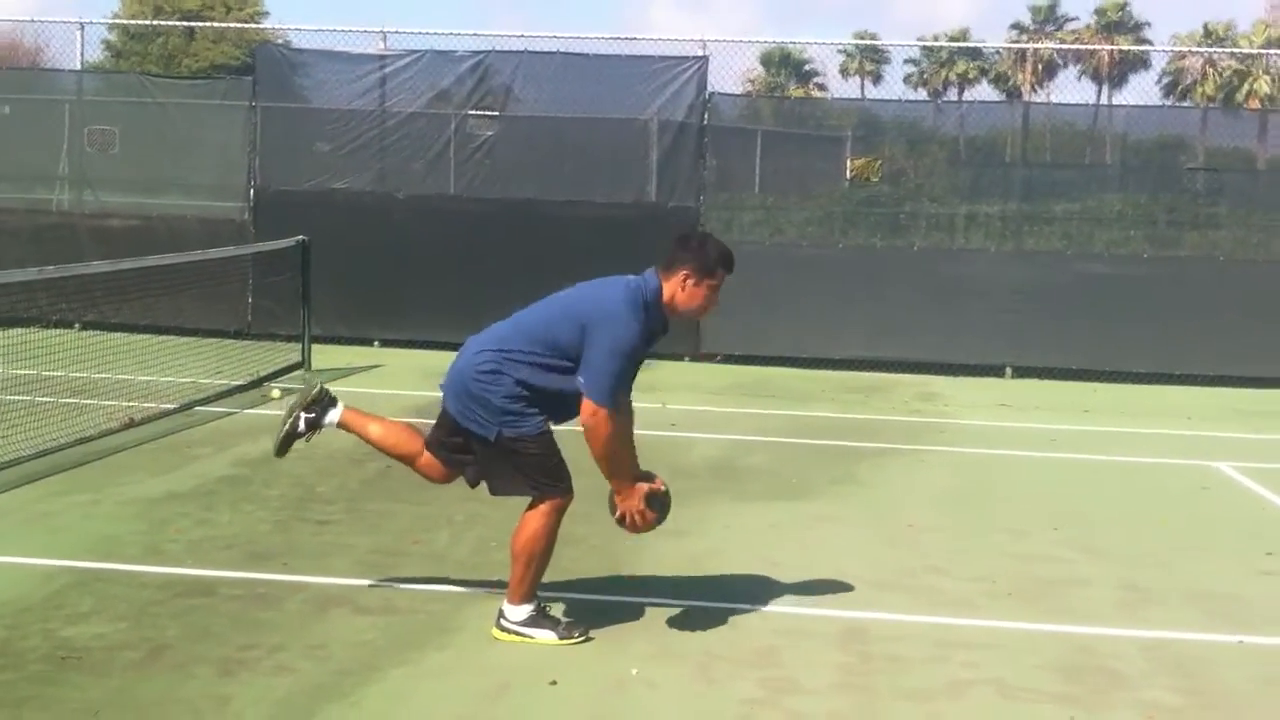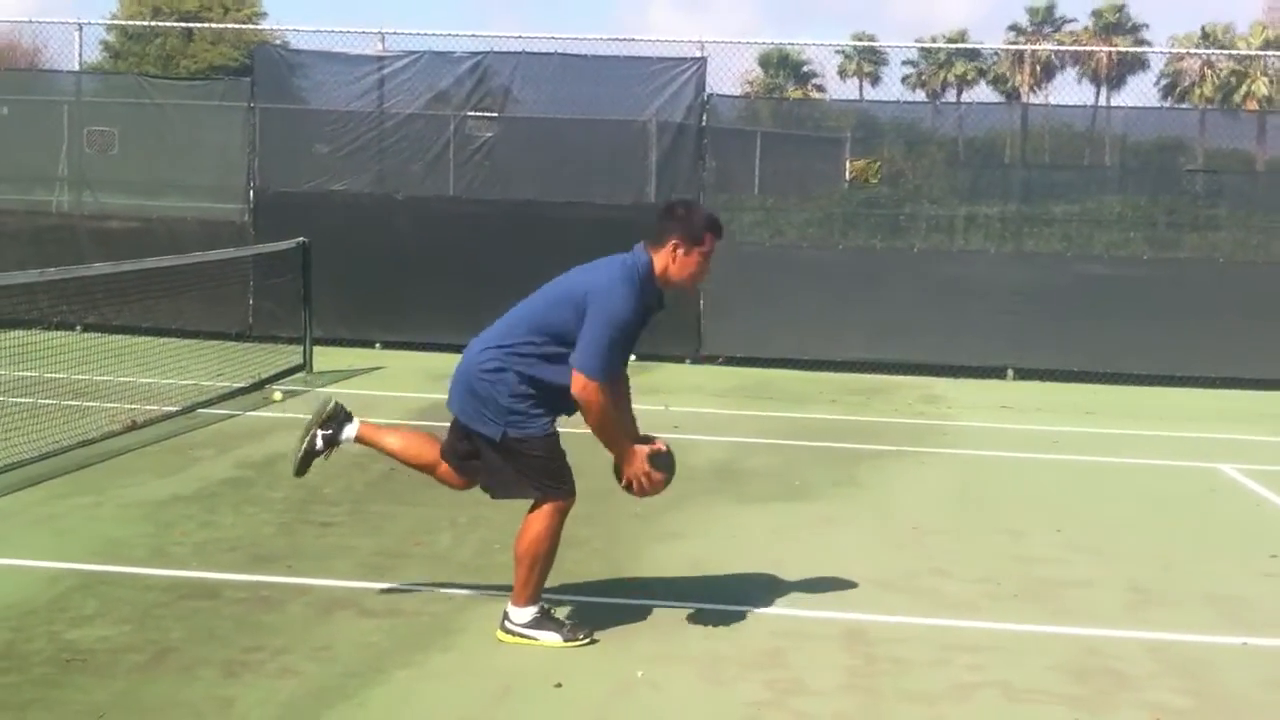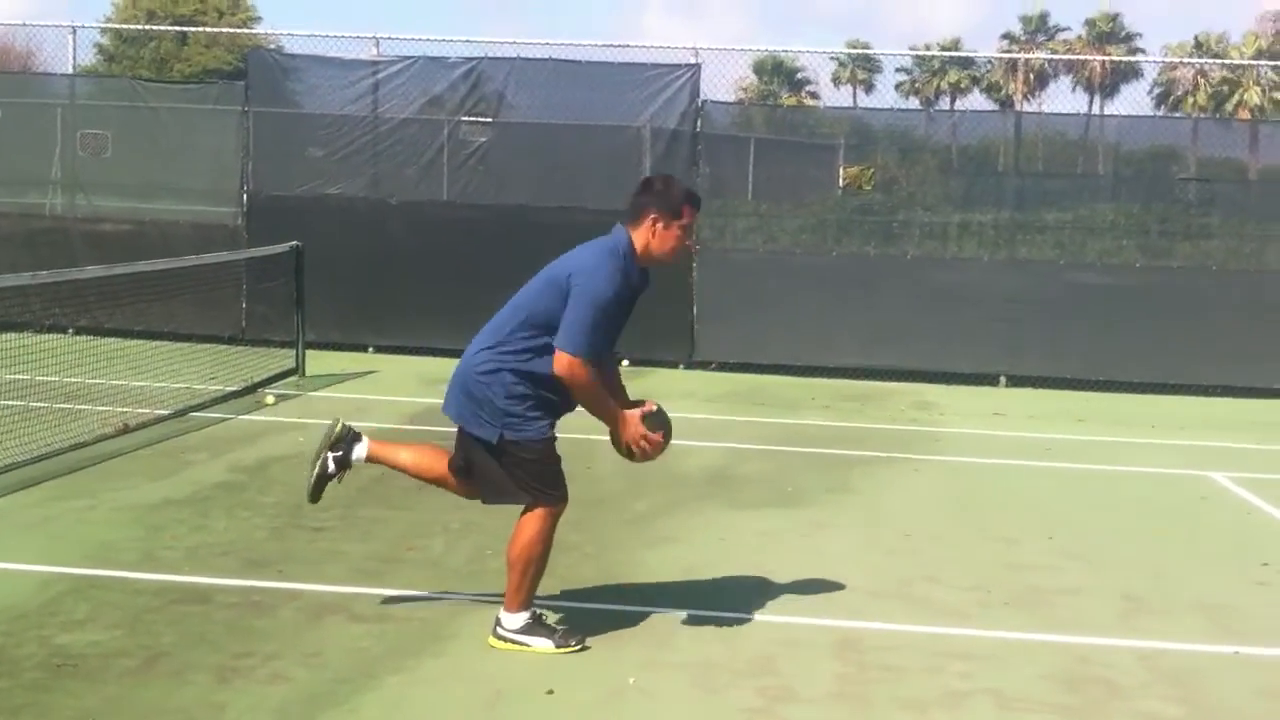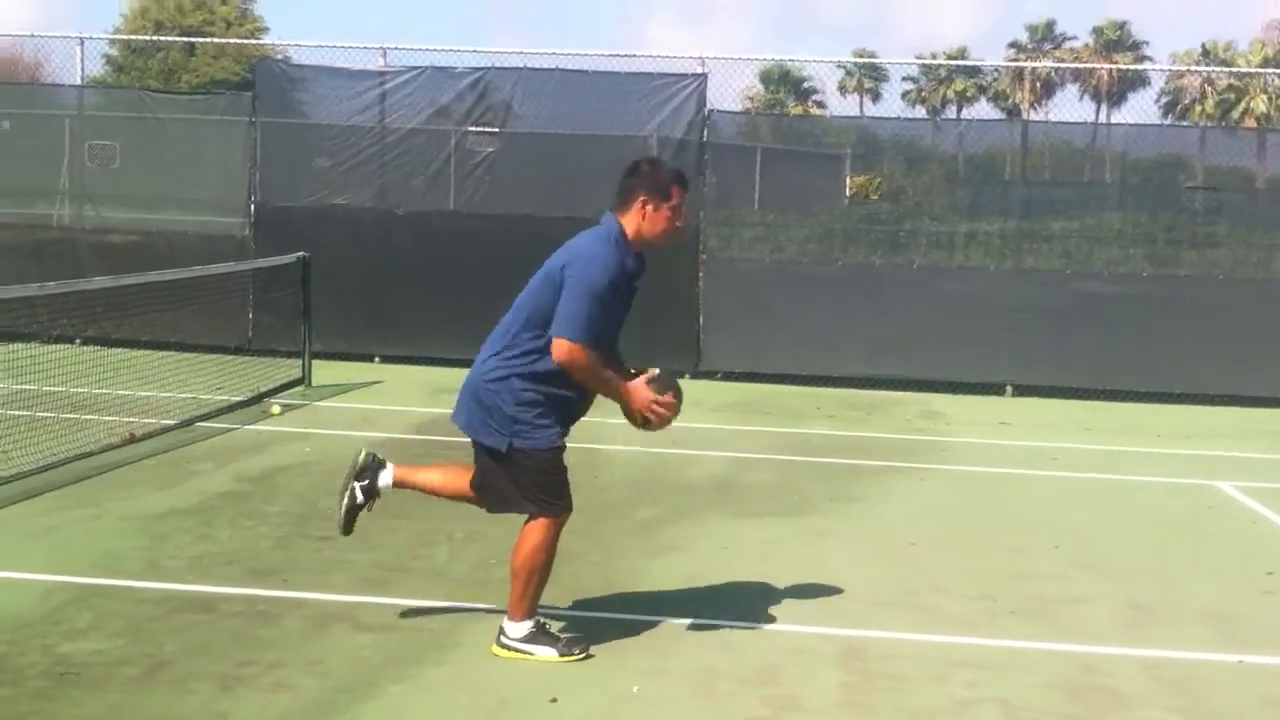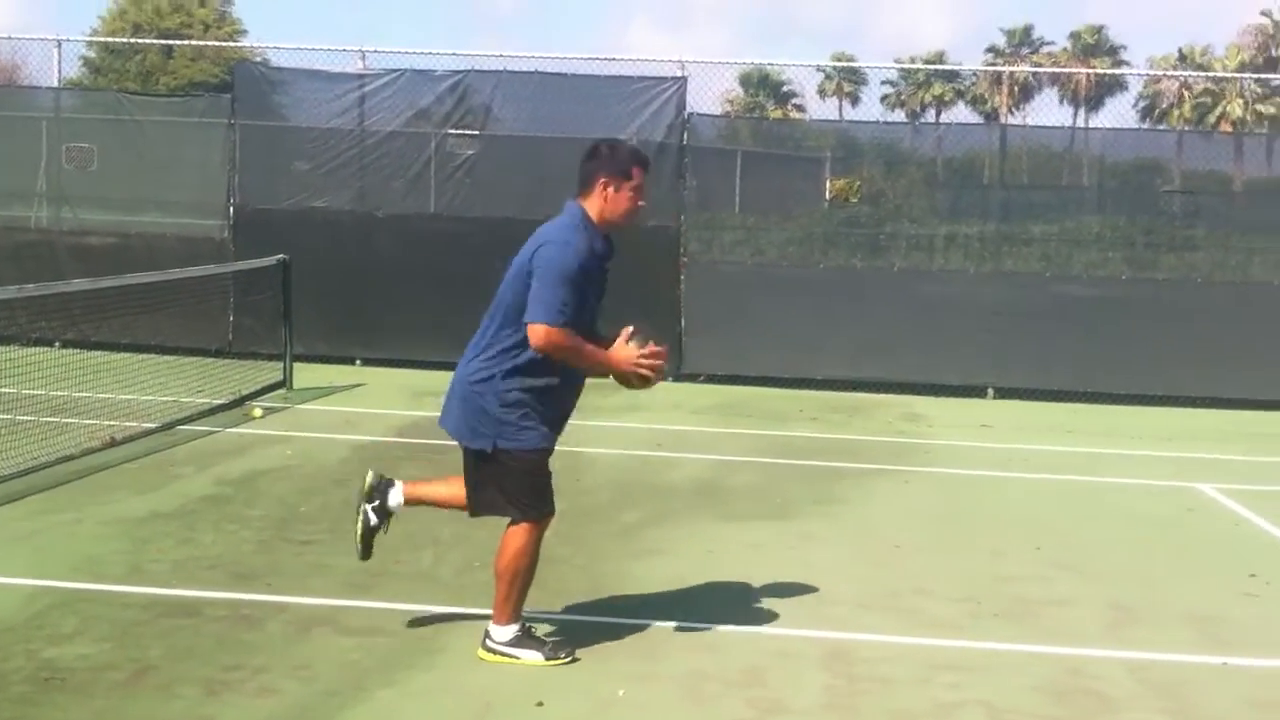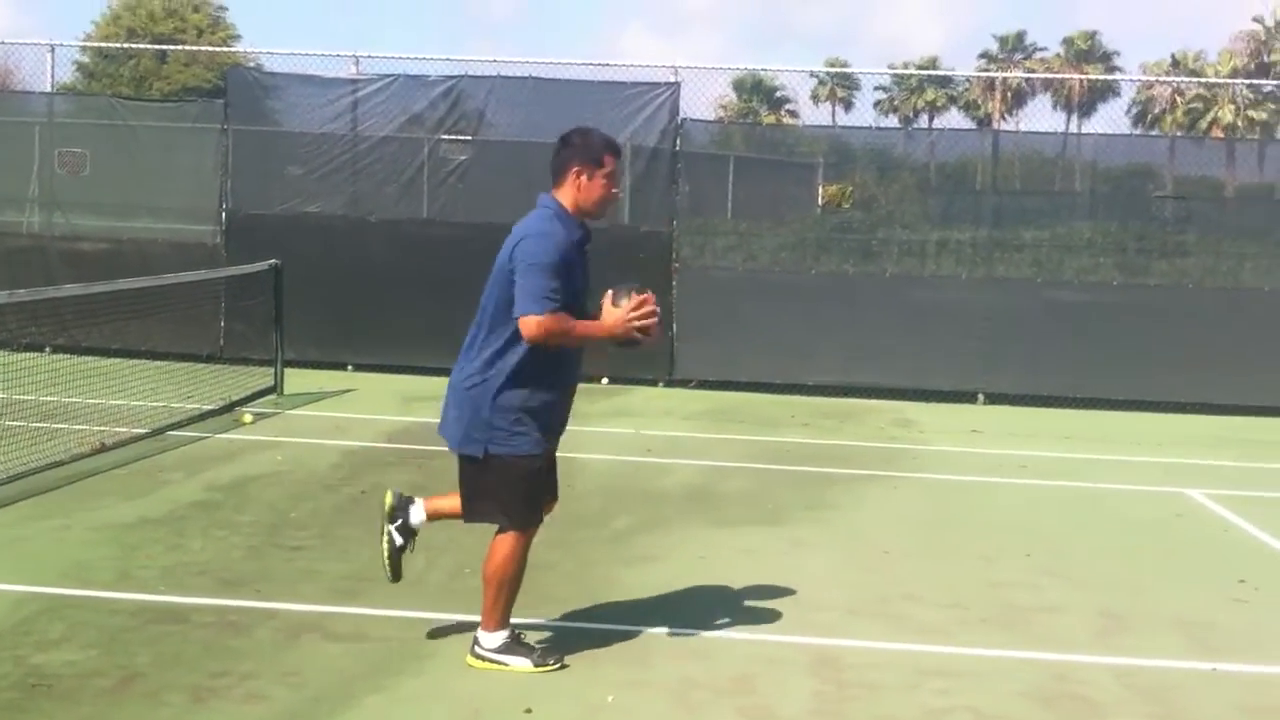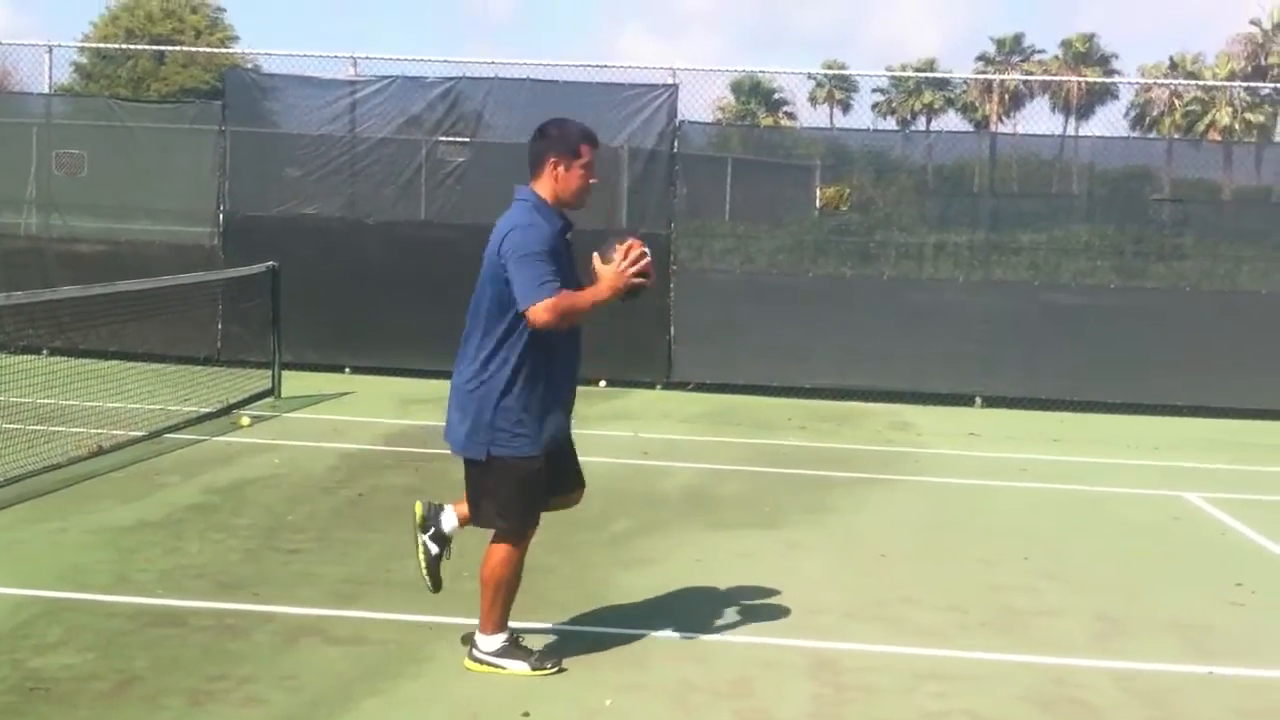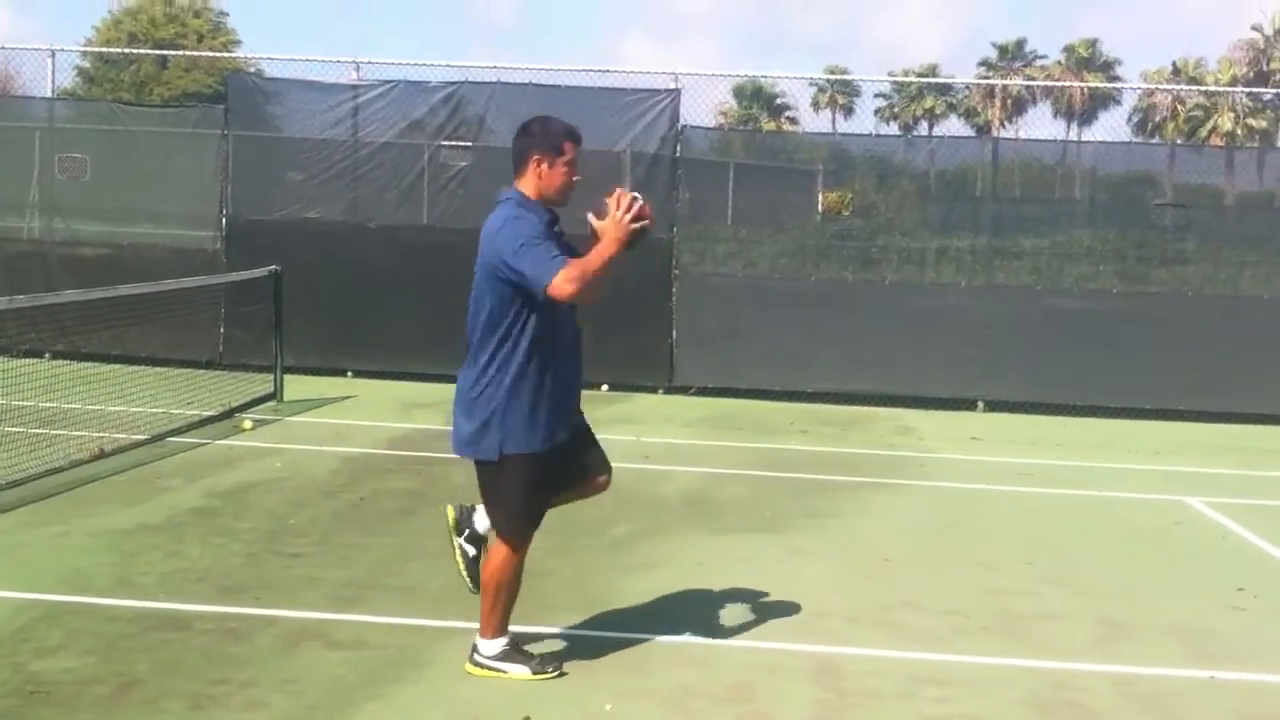
dt=0.1s
person 1, frame 1
left shoulder: (637, 304)
right shoulder: (625, 318)
left elbow: (615, 398)
right elbow: (595, 418)
left wrist: (632, 473)
right wrist: (626, 490)
left hip: (482, 376)
right hip: (494, 387)
left knee: (434, 460)
right knee: (552, 496)
left ankle: (328, 412)
right ankle: (518, 615)
person 1, frame 2
left shoulder: (634, 282)
right shoulder: (620, 294)
left elbow: (612, 373)
right elbow: (586, 390)
left wrist: (634, 442)
right wrist: (627, 456)
left hip: (488, 376)
right hip: (500, 388)
left knee: (452, 471)
right knee: (554, 496)
left ankle: (345, 427)
right ankle: (522, 617)
person 1, frame 3
left shoulder: (621, 266)
right shoulder: (605, 273)
left elbow: (596, 353)
right elbow: (567, 365)
left wrist: (624, 410)
right wrist: (620, 422)
left hip: (493, 382)
right hip: (503, 390)
left knee: (466, 477)
right knee: (545, 502)
left ankle: (355, 448)
right ankle: (513, 622)
person 1, frame 4
left shoulder: (619, 255)
right shoulder: (599, 260)
left elbow: (597, 341)
right elbow: (568, 352)
left wrist: (630, 383)
right wrist: (627, 395)
left hip: (506, 389)
right hip: (512, 398)
left knee: (485, 488)
right knee: (550, 510)
left ankle: (382, 475)
right ankle: (518, 630)
person 1, frame 5
left shoulder: (585, 241)
right shoulder: (568, 244)
left elbow: (567, 324)
right elbow: (541, 335)
left wrist: (614, 351)
right wrist: (612, 363)
left hip: (511, 396)
right hip: (503, 400)
left knee: (498, 495)
right knee: (530, 515)
left ankle: (392, 495)
right ankle: (502, 634)
person 1, frame 6
left shoulder: (563, 231)
right shoulder: (546, 236)
right elbow: (536, 327)
left wrist: (609, 320)
right wrist: (607, 328)
left hip: (512, 399)
right hip: (501, 405)
left knee: (534, 502)
right knee: (520, 520)
left ankle: (414, 512)
right ankle: (492, 641)
person 1, frame 7
left shoulder: (546, 224)
right shoulder: (526, 231)
left elbow: (557, 296)
right elbow: (544, 314)
left wrist: (605, 280)
right wrist: (608, 288)
left hip: (534, 402)
right hip: (500, 408)
left knee: (564, 493)
right knee: (515, 529)
left ankle: (447, 520)
right ankle: (489, 644)
person 1, frame 8
left shoulder: (534, 220)
right shoulder: (514, 227)
left elbow: (561, 283)
right elbow: (567, 287)
left wrist: (608, 238)
right wrist: (614, 242)
left hip: (542, 399)
right hip: (507, 406)
left knee: (593, 477)
right knee: (517, 529)
left ankle: (479, 519)
right ankle: (491, 648)
